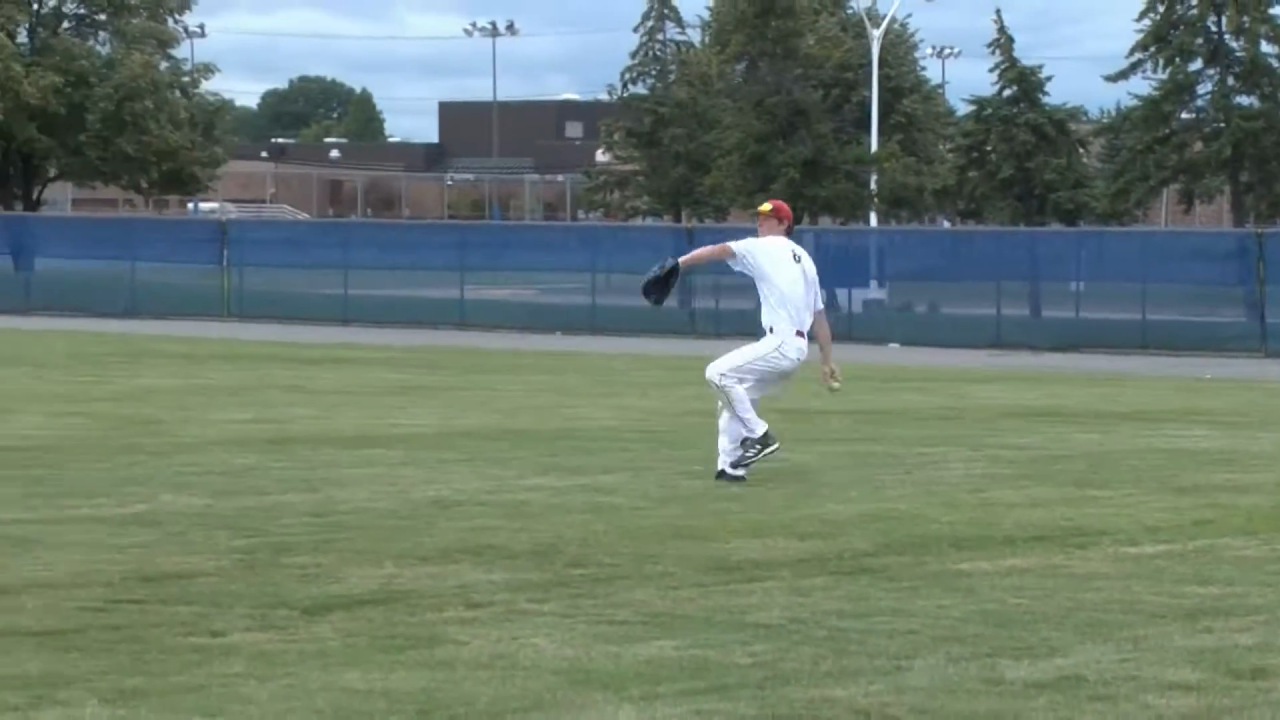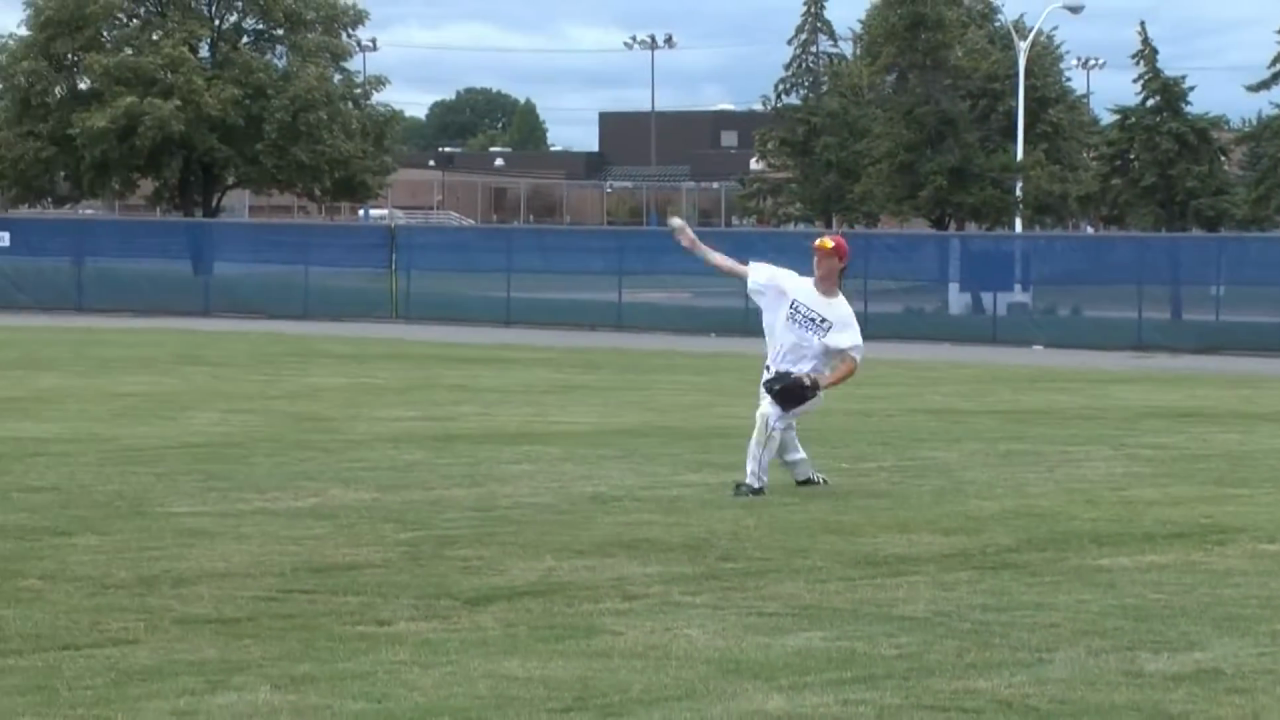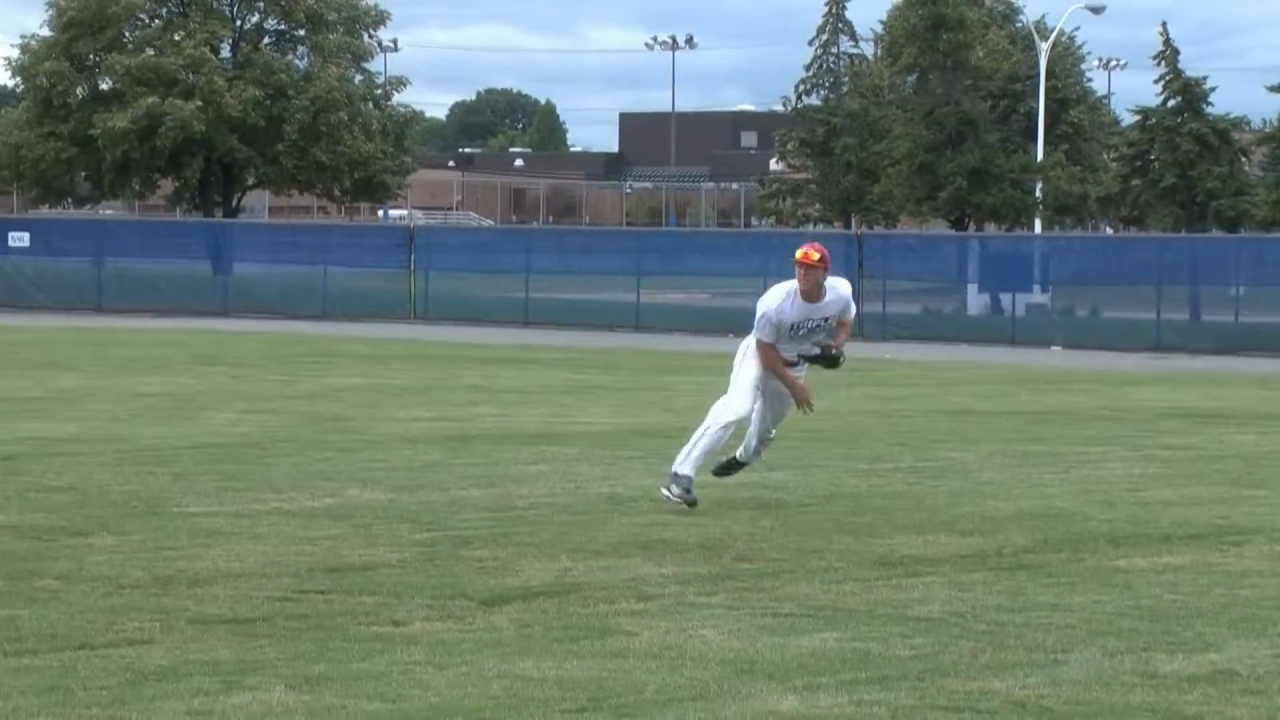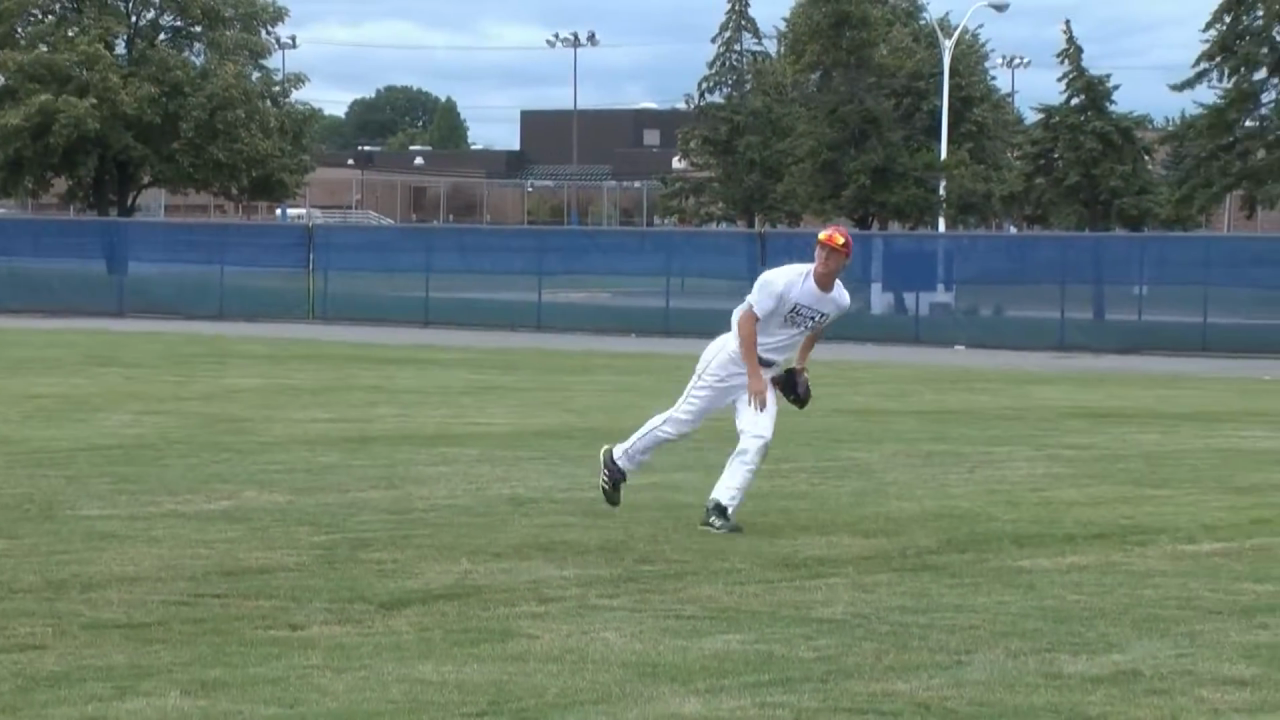
dt=0.4s
person 1, frame 1
left shoulder: (764, 247)
right shoulder: (805, 260)
left elbow: (720, 250)
right elbow: (819, 317)
left wrist: (677, 263)
right wrist: (827, 360)
left hip: (783, 344)
right hip: (789, 345)
left knee: (717, 373)
right knee: (734, 398)
left ankle: (759, 436)
right ankle: (731, 468)
person 1, frame 2
left shoulder: (843, 315)
right shoulder: (785, 281)
left elbow: (851, 364)
right elbow: (739, 269)
left wrist: (819, 385)
right wrist: (697, 245)
right hip: (774, 378)
left knee: (769, 416)
right knee: (774, 429)
left ankle: (755, 481)
right ankle: (803, 472)
person 1, frame 3
left shoulder: (841, 291)
right shoulder: (775, 301)
left elbow: (845, 323)
right elbow: (763, 349)
left wrist: (836, 347)
right wrist: (793, 386)
left hip: (795, 366)
right hip: (758, 358)
left knee: (764, 431)
right knee: (736, 410)
left ankle: (744, 457)
right ankle: (681, 475)
person 1, frame 4
left shoulder: (840, 301)
right shoulder: (784, 279)
right elbow: (747, 320)
left wrist: (800, 366)
right wrist: (753, 376)
left hip: (766, 372)
right hip: (731, 358)
left knee: (757, 439)
right knee: (679, 421)
